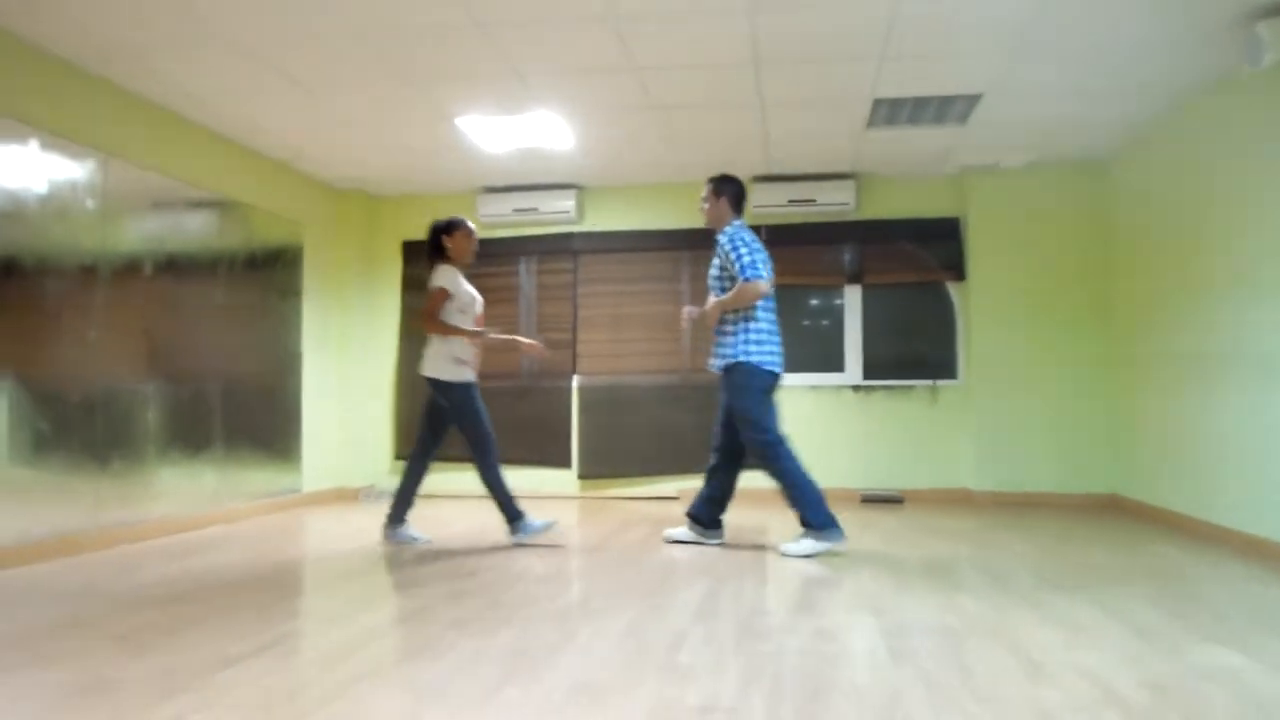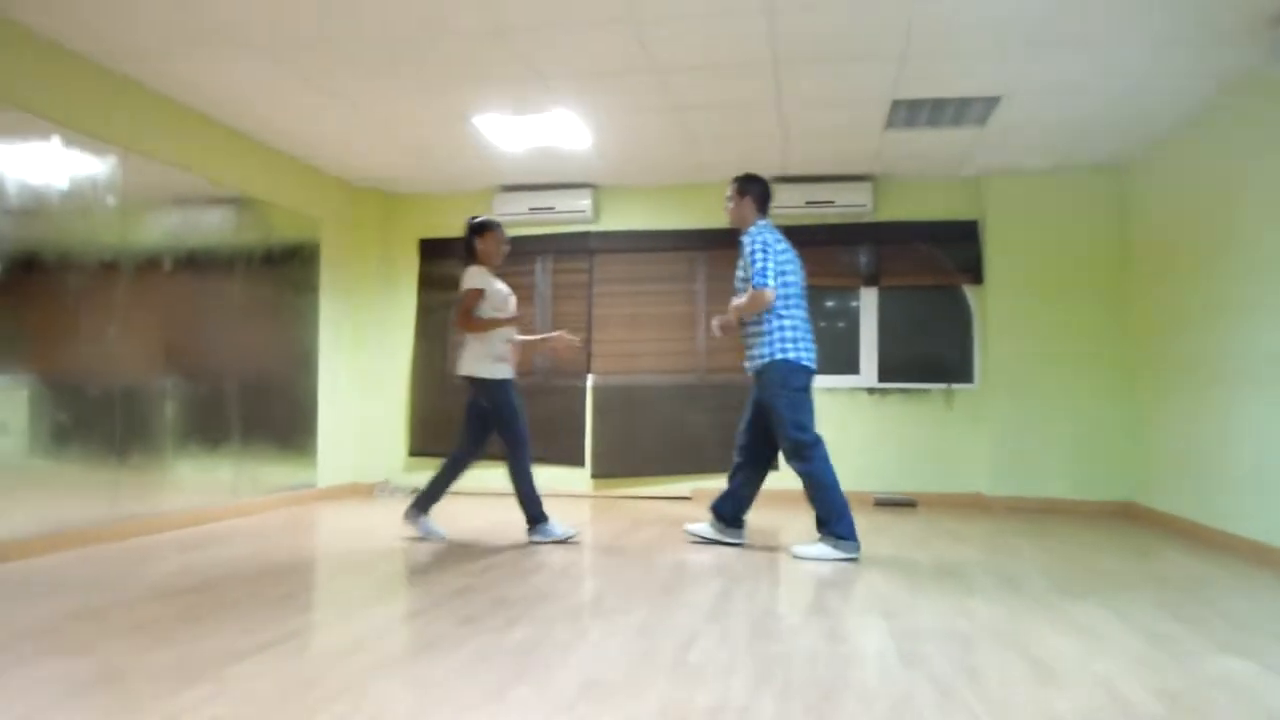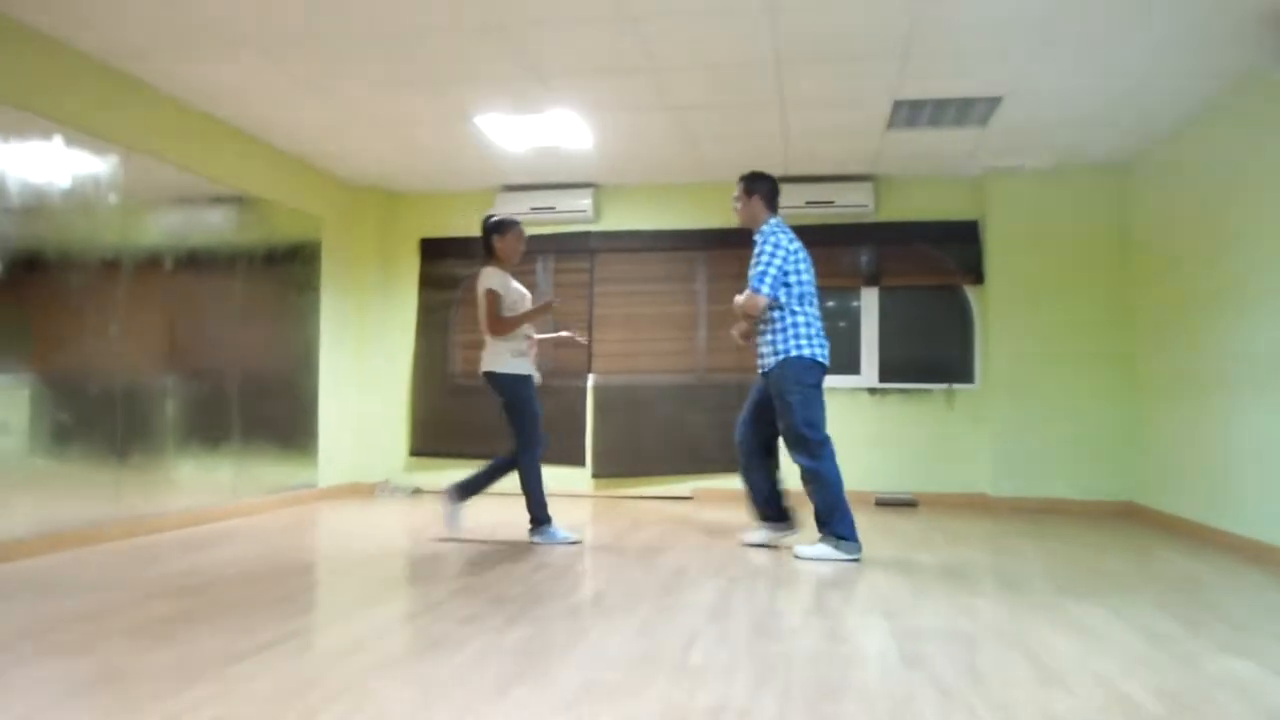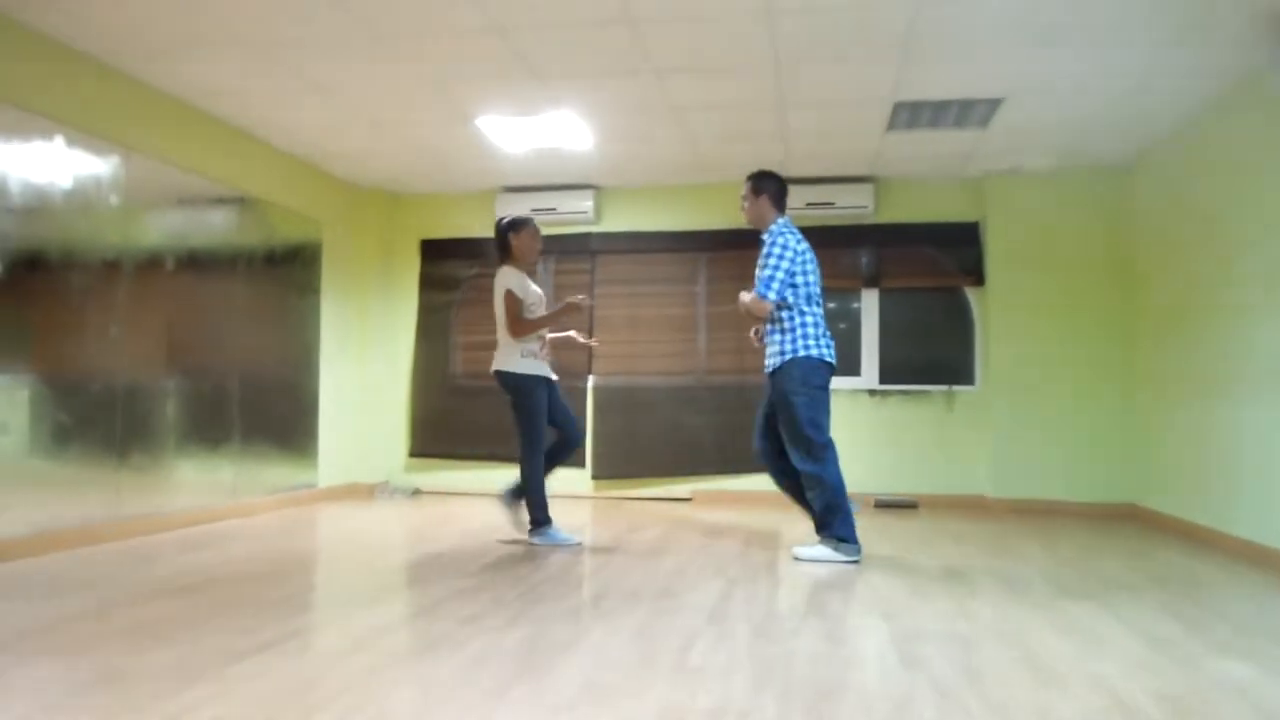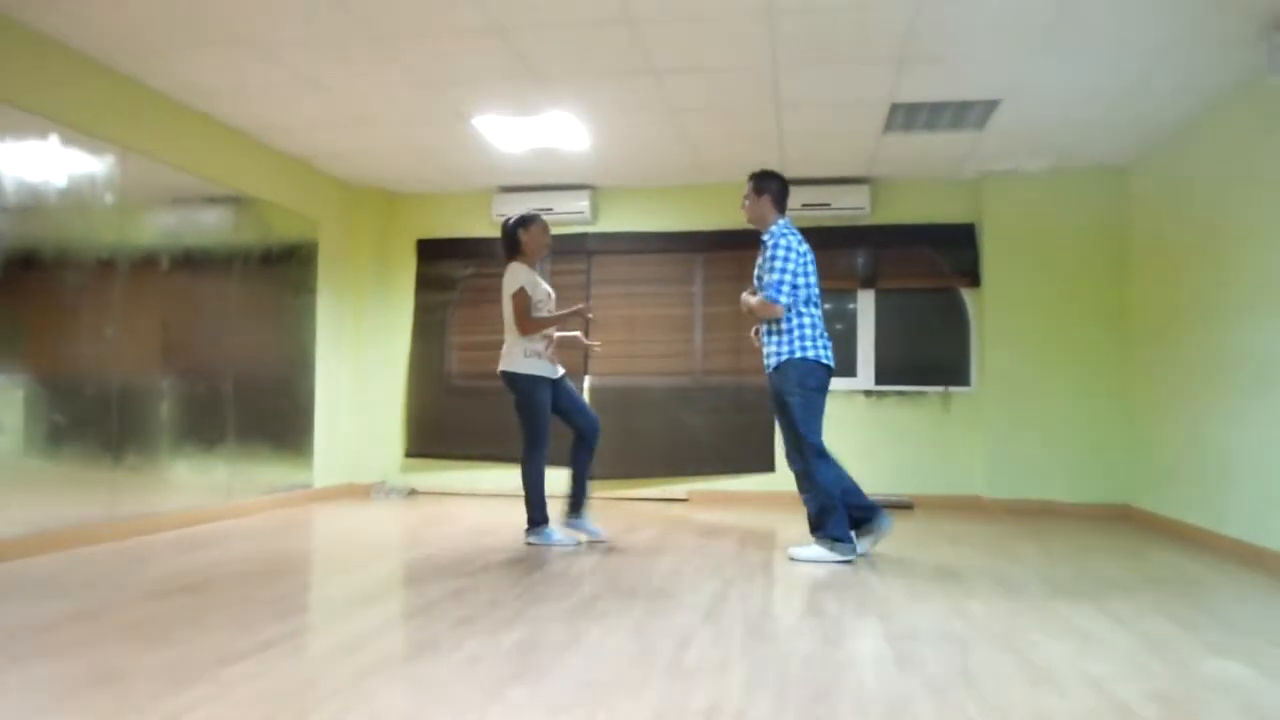
dt=0.1s
person 1, frame 1
left shoulder: (734, 240)
right shoulder: (735, 242)
left elbow: (757, 286)
left wrist: (717, 305)
right wrist: (704, 314)
left hip: (747, 358)
right hip: (742, 359)
left knee: (764, 442)
right knee: (728, 444)
left ankle: (822, 527)
right ankle: (704, 523)
person 1, frame 2
left shoulder: (758, 241)
right shoulder: (768, 241)
left elbow: (763, 296)
left wrist: (738, 306)
right wrist: (732, 321)
left hip: (781, 358)
right hip: (775, 358)
left knee: (799, 445)
right knee: (752, 442)
left ankle: (840, 536)
right ankle: (727, 522)
person 1, frame 3
left shoulder: (771, 240)
right shoulder: (780, 239)
left elbow: (754, 302)
left wrist: (740, 303)
right wrist: (752, 326)
left hip: (793, 356)
right hip: (784, 358)
left knee: (808, 445)
right knee: (752, 434)
left ankle: (839, 537)
right ankle: (775, 518)
person 1, frame 4
left shoulder: (779, 241)
right shoulder: (784, 239)
left elbow: (762, 304)
left wrist: (743, 298)
right wrist: (764, 329)
left hip: (798, 358)
right hip: (791, 358)
left knee: (809, 446)
right knee: (770, 445)
left ankle: (838, 538)
right ankle: (830, 518)
person 1, frame 5
left shoulder: (780, 242)
right shoulder: (782, 241)
left elbow: (773, 307)
left wrist: (747, 300)
right wrist: (764, 328)
left hip: (797, 358)
right hip: (797, 358)
left knee: (804, 448)
right knee: (802, 447)
left ankle: (834, 538)
right ankle: (865, 518)
person 2, frame 1
left shoulder: (458, 281)
right shoulder: (445, 275)
left elbow: (471, 335)
right elbow: (428, 321)
left wrist: (516, 341)
right wrist: (469, 332)
left hip: (455, 376)
right hip: (449, 375)
left knee: (426, 447)
right knee: (483, 445)
left ankle: (396, 522)
right ankle: (516, 523)
person 2, frame 2
left shoulder: (490, 281)
right shoulder: (477, 276)
left elbow: (501, 336)
right elbow: (464, 322)
left wrist: (546, 338)
right wrist: (506, 319)
left hip: (495, 373)
right hip: (487, 372)
left knee: (470, 447)
right knee: (518, 443)
left ankle: (419, 510)
right ankle: (538, 523)
person 2, frame 3
left shoulder: (506, 280)
right shoulder: (492, 276)
right elbow: (496, 328)
left wrist: (557, 336)
right wrist: (536, 312)
left hip: (517, 370)
right hip: (507, 370)
left knee: (525, 446)
right knee: (531, 443)
left ankle: (461, 493)
right ankle: (541, 525)
person 2, frame 4
left shoulder: (521, 279)
right shoulder: (509, 276)
right elbow: (517, 329)
left wrist: (565, 336)
right wrist: (562, 311)
left hip: (537, 370)
right hip: (519, 370)
left knee: (572, 435)
right knee: (534, 444)
left ankle: (516, 494)
right ankle: (539, 526)
person 2, frame 5
left shoulder: (531, 276)
right shoulder: (519, 272)
right elbow: (525, 327)
left wrist: (570, 336)
right wrist: (569, 315)
left hip: (545, 369)
right hip: (525, 369)
left knee: (590, 427)
right knee: (537, 444)
left ankle: (576, 512)
right ankle: (537, 526)
